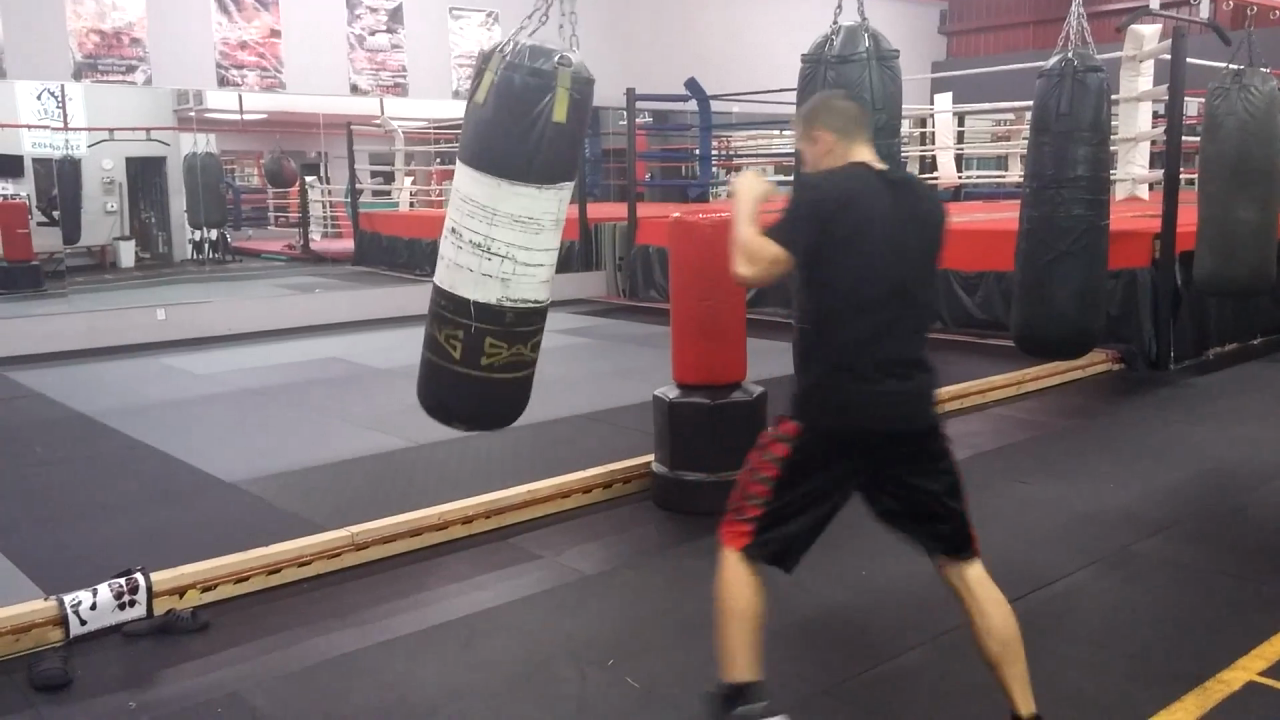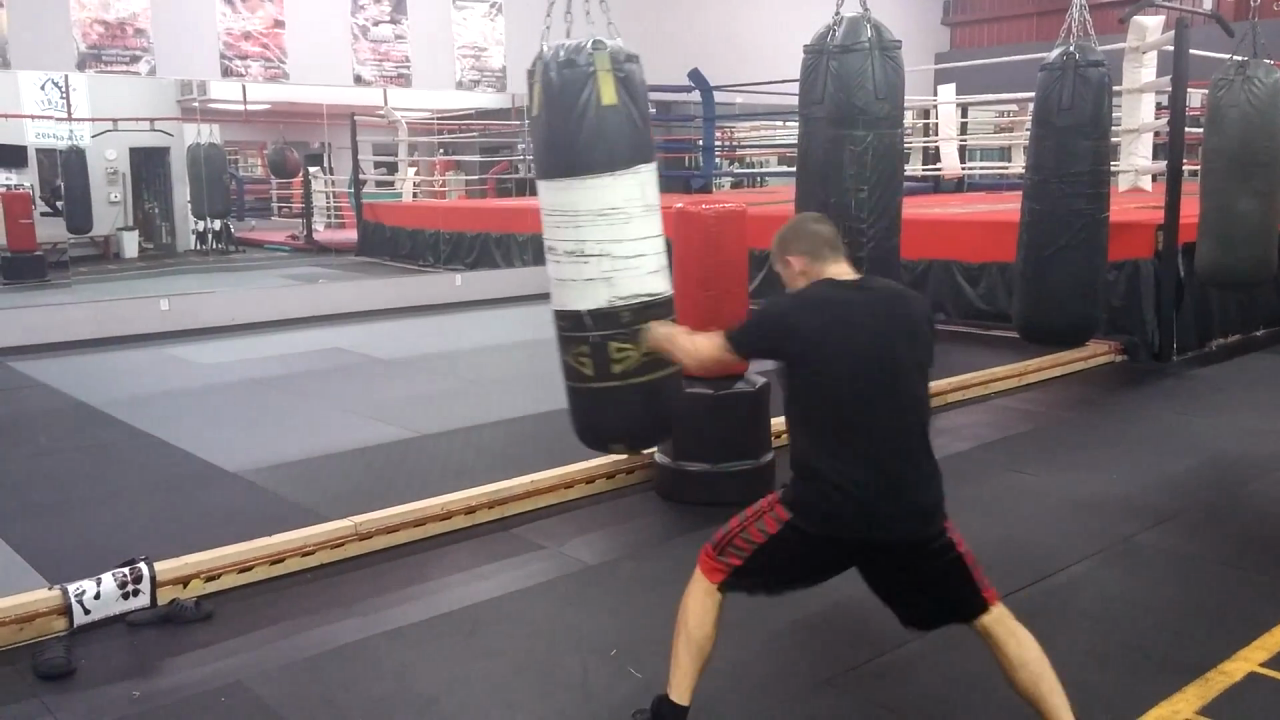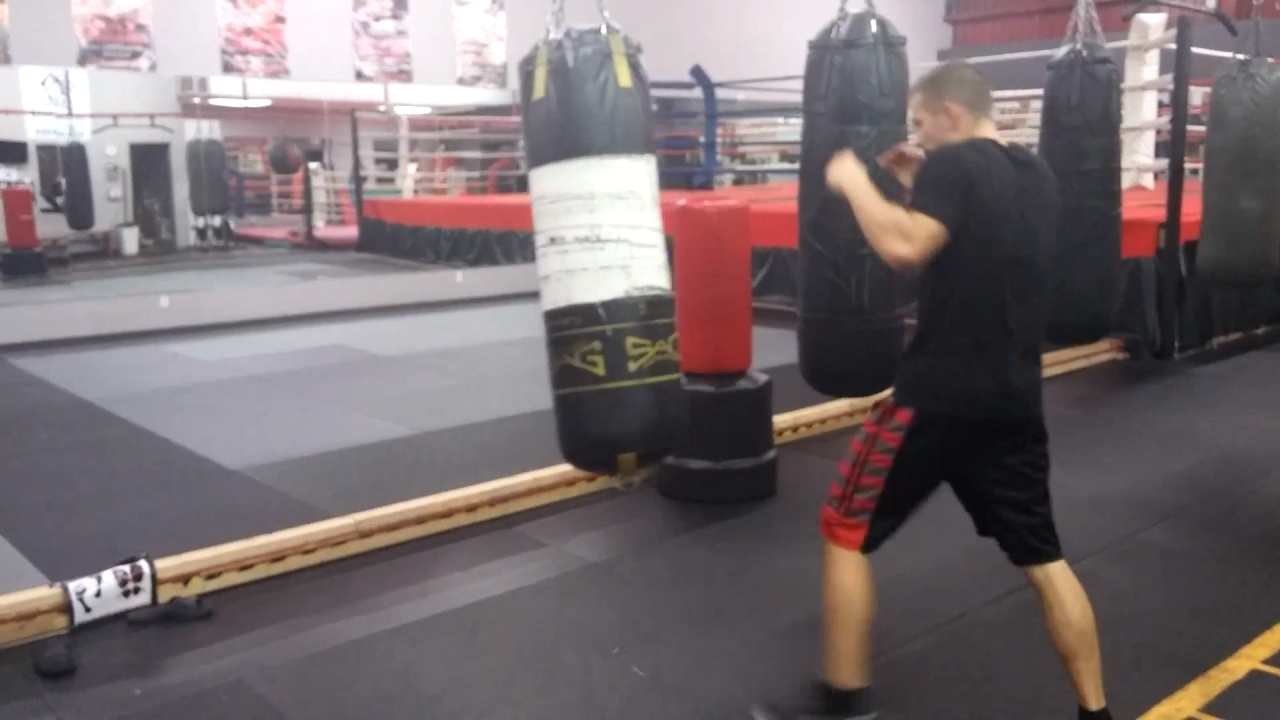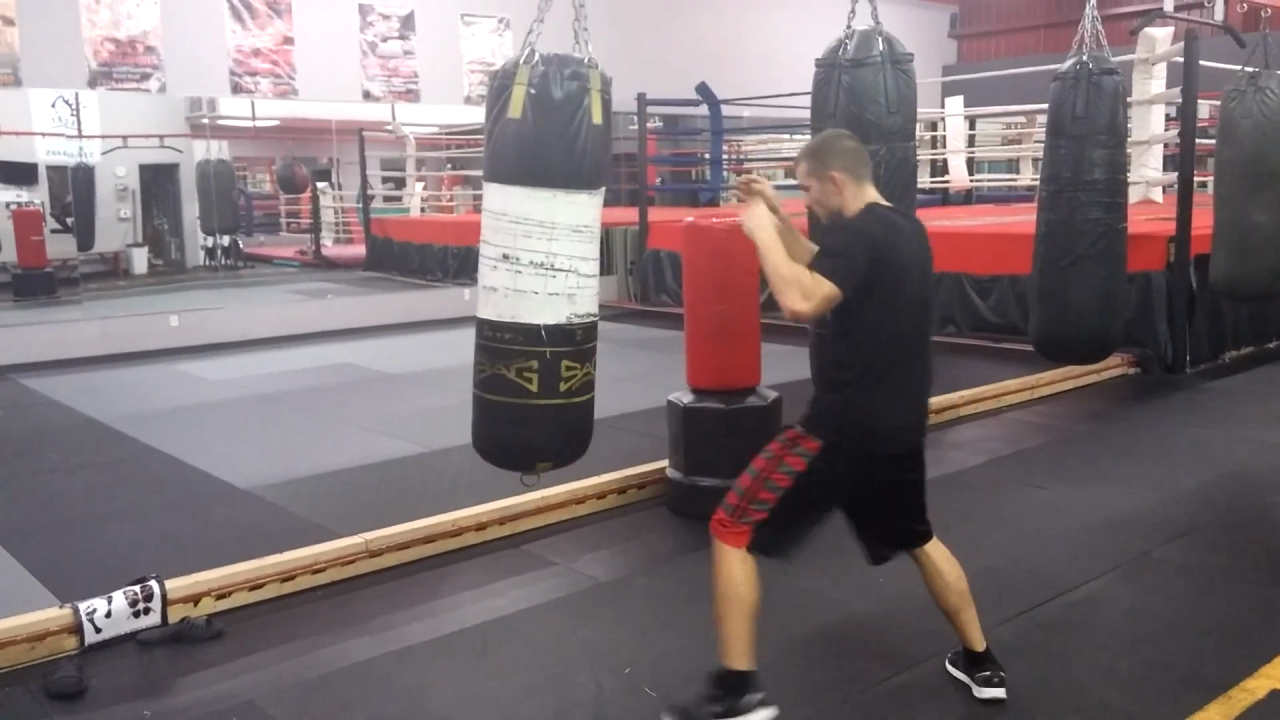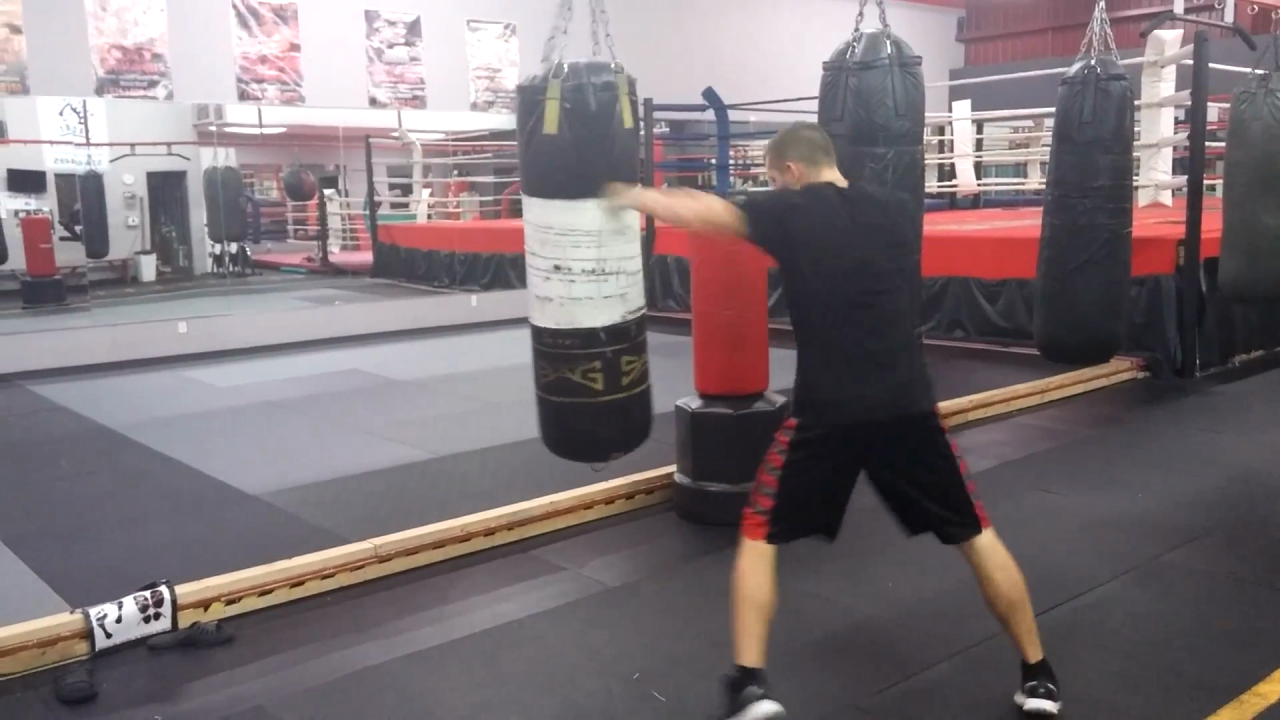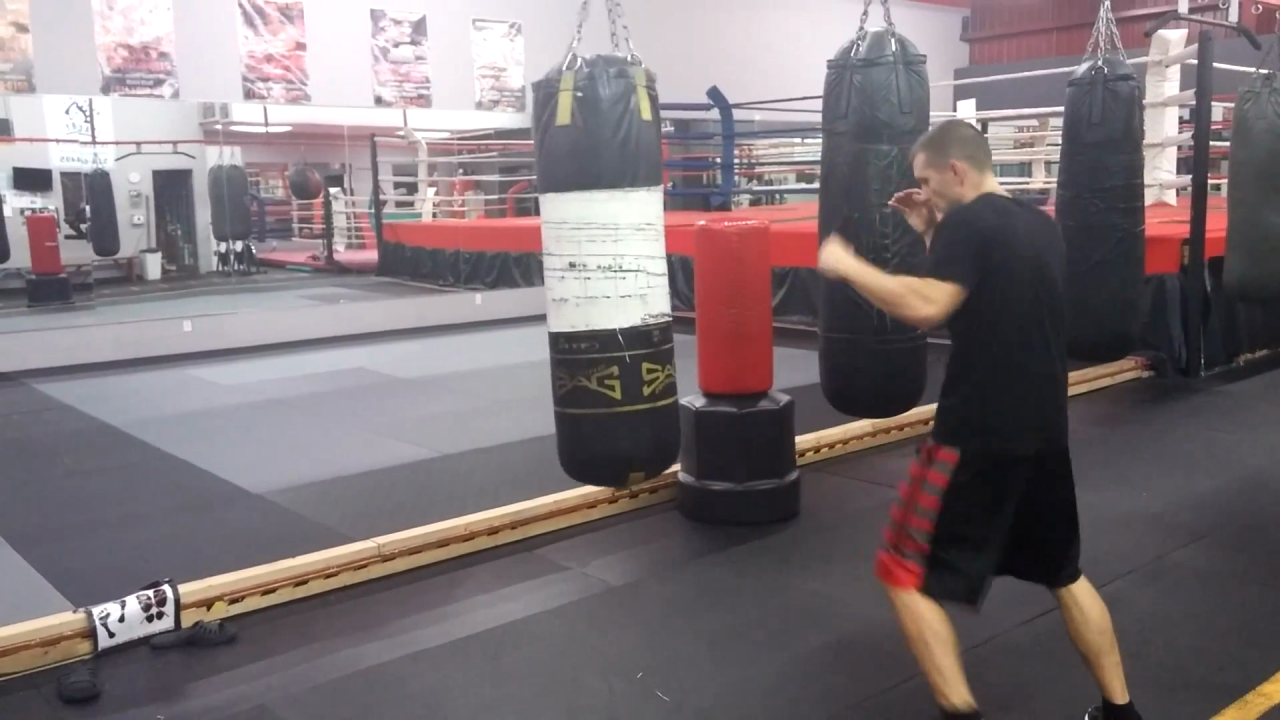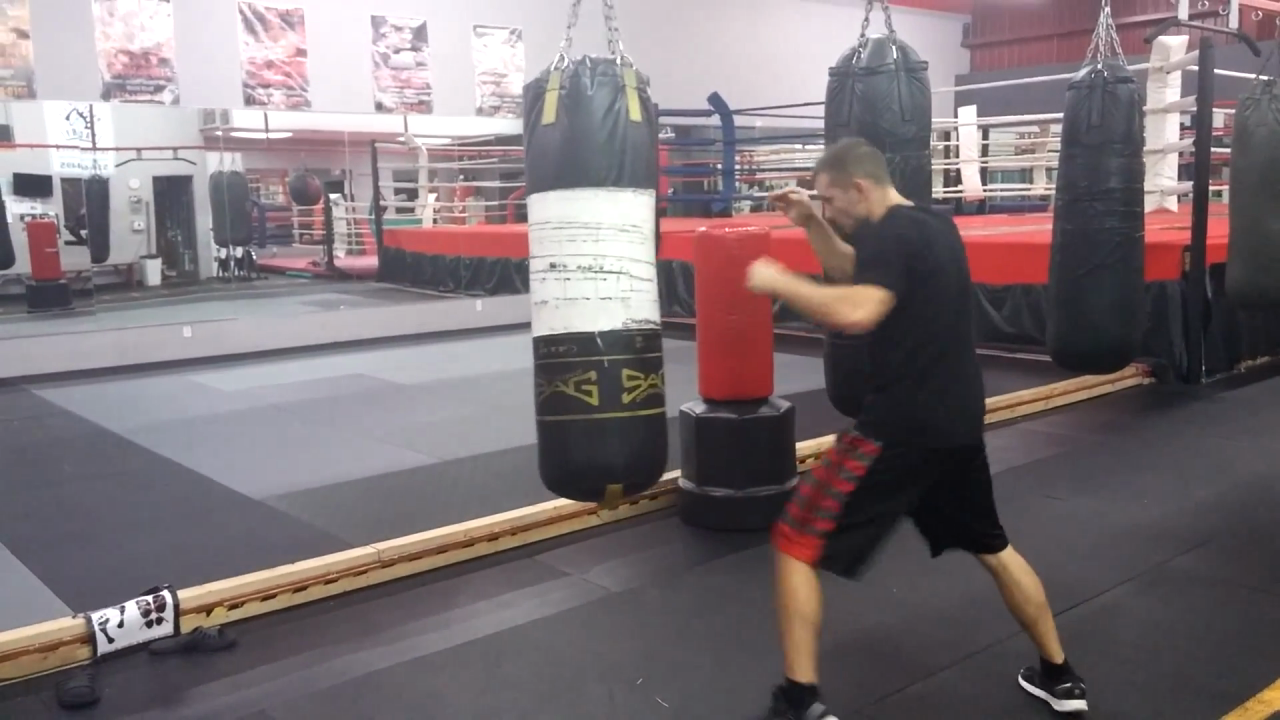
dt=0.7s
person 1, frame 1
left shoulder: (823, 194)
right shoulder: (925, 202)
left elbow: (753, 268)
left wrist: (747, 197)
left hip: (830, 414)
right hip: (910, 415)
left knee: (739, 543)
right knee: (965, 566)
person 1, frame 2
left shoulder: (792, 315)
right shoulder: (911, 309)
left elbow: (701, 355)
left wrist: (663, 334)
left hip: (821, 509)
right hip: (914, 511)
left knee: (712, 572)
right knee: (990, 615)
person 1, frame 3
left shoulder: (956, 163)
right shoulder: (1036, 176)
left elbow: (906, 247)
left wrist: (855, 183)
left hip: (939, 395)
right hip: (1015, 400)
left knee: (844, 534)
right knee: (1044, 560)
person 1, frame 4
left shoulder: (861, 233)
right shoulder: (905, 228)
left elbow: (802, 302)
left wrist: (765, 232)
right wrist: (780, 216)
left hip: (843, 426)
right hip: (903, 424)
left knee: (733, 531)
right knee: (919, 540)
right ankle: (981, 662)
person 1, frame 5
left shoulder: (790, 209)
right shoulder: (892, 211)
left elbow: (703, 212)
left wrist: (632, 195)
left hip: (828, 409)
right hip: (905, 406)
left knee: (757, 535)
right knee: (972, 533)
person 1, frame 6
left shoulder: (971, 224)
right shoulder: (1039, 226)
left elbow: (928, 306)
left wrist: (847, 264)
right wrist: (933, 228)
left hip: (977, 437)
right hip: (1044, 433)
left knee: (904, 577)
right knee: (1064, 576)
person 1, frame 7
left shoulder: (892, 235)
right shoulder: (935, 226)
left elbow: (855, 312)
right elbow: (861, 275)
left wrist: (777, 282)
right wrist: (812, 225)
left hip: (898, 431)
right hip: (959, 425)
left knee: (796, 546)
right knee: (993, 548)
